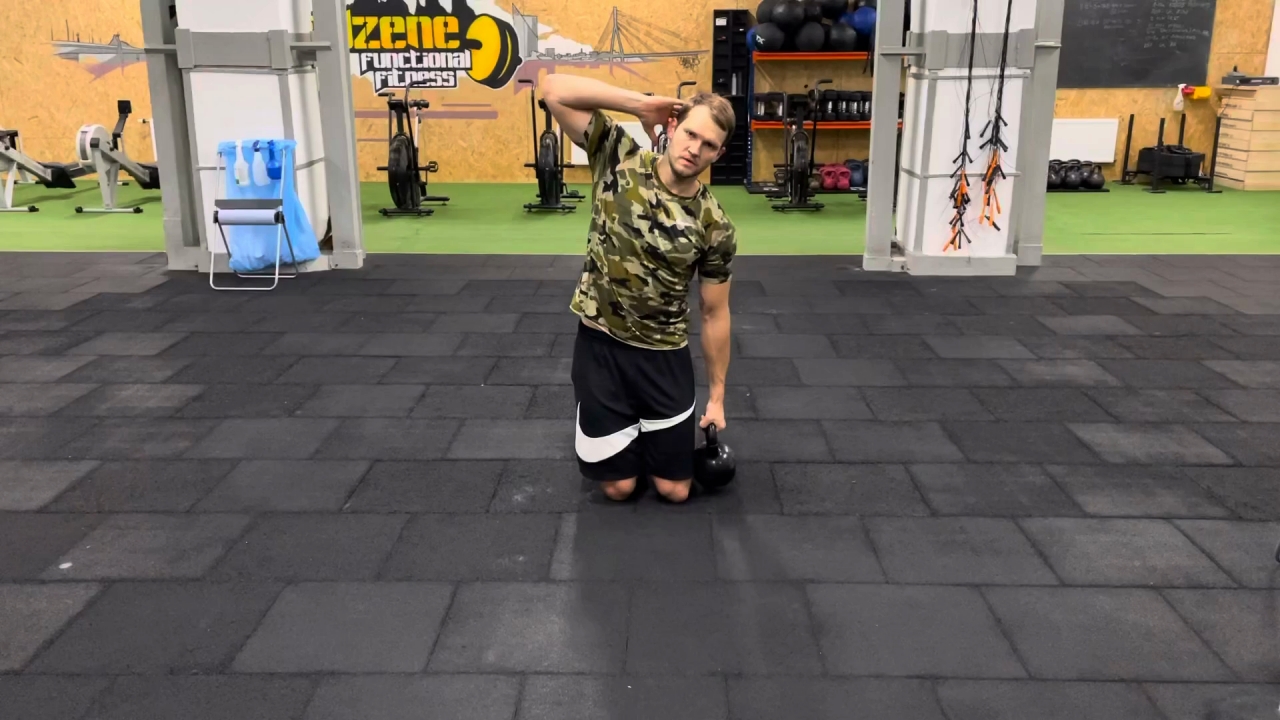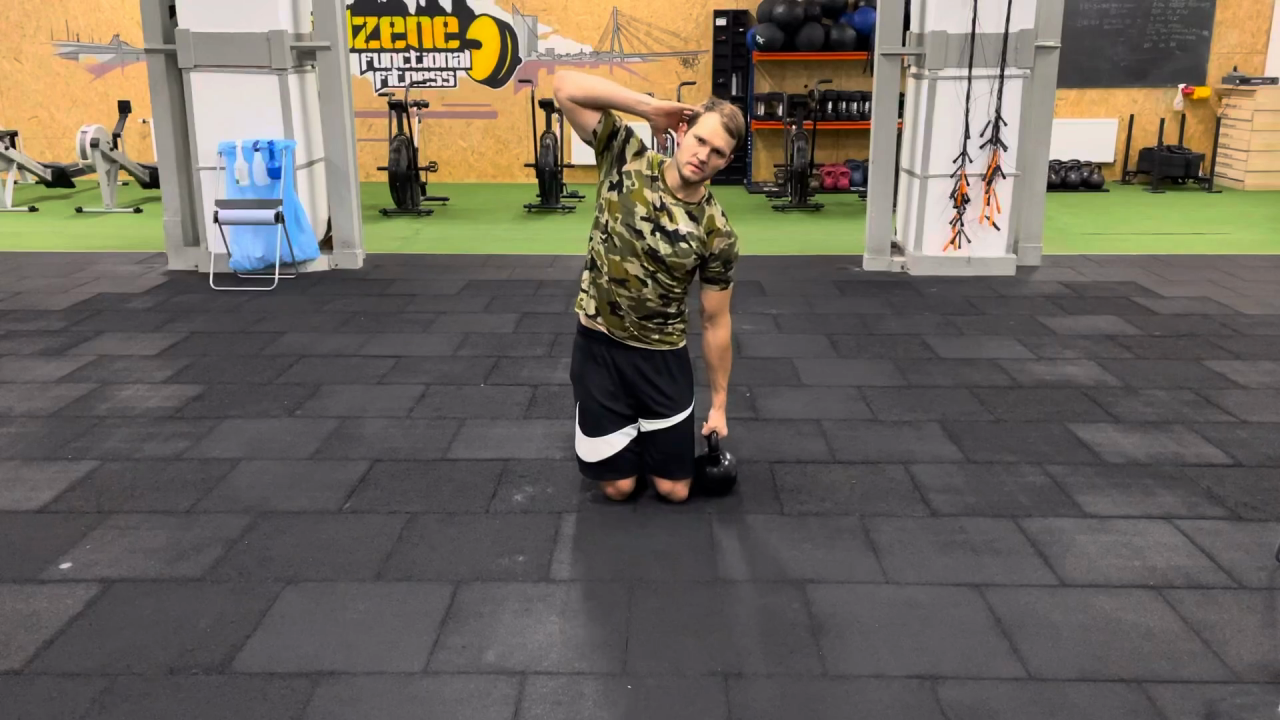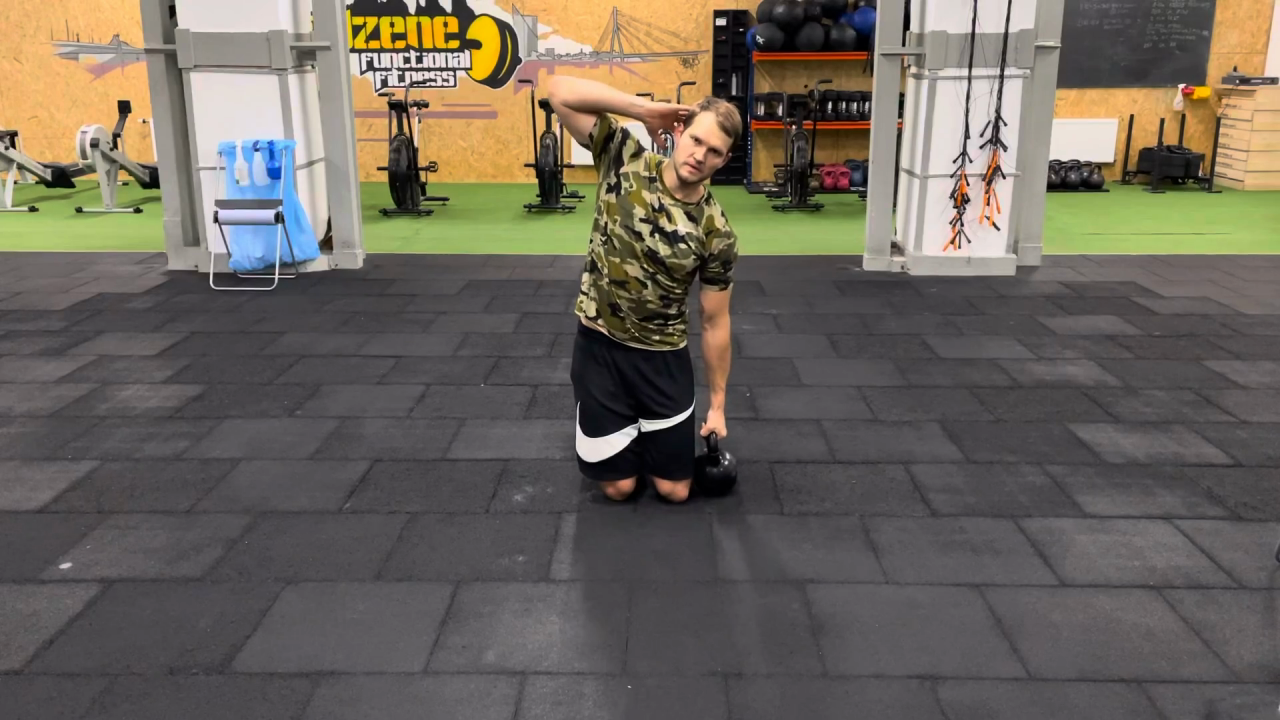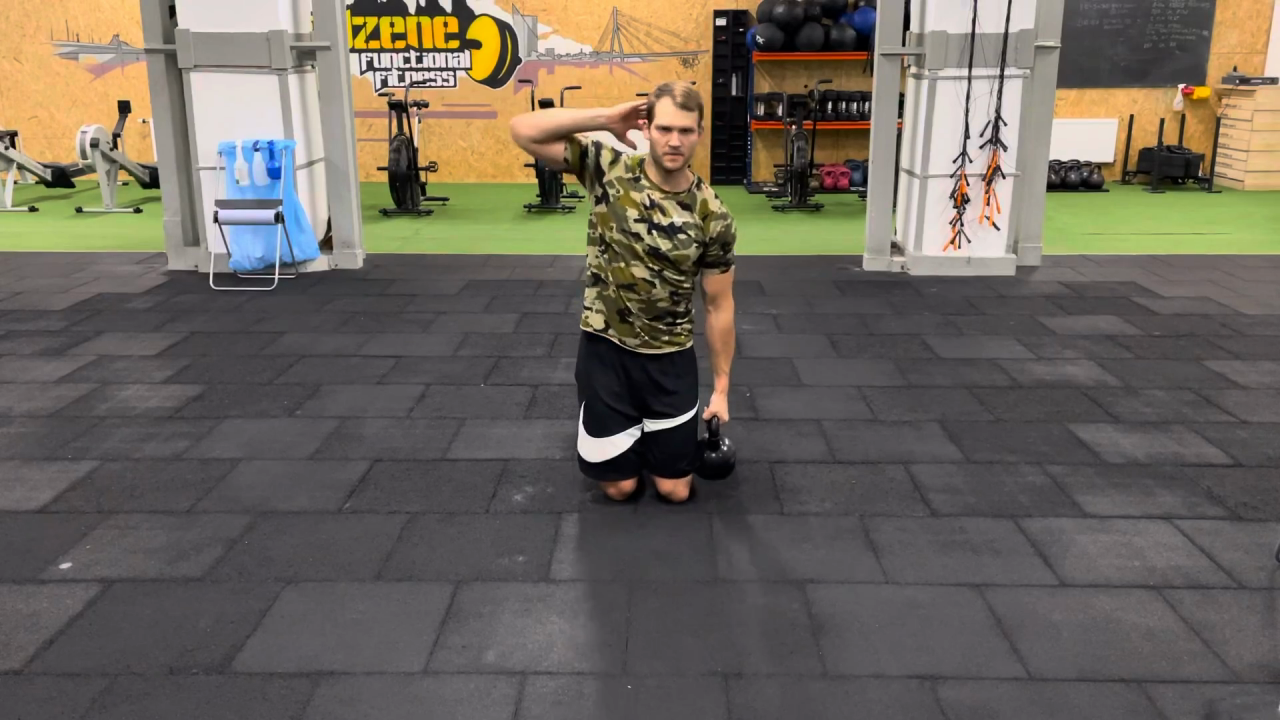
dt=0.3s
person 1, frame 1
left shoulder: (714, 228)
right shoulder: (619, 159)
left elbow: (714, 314)
right elbow: (554, 90)
left wrist: (717, 395)
right wrist: (641, 104)
left hip: (663, 353)
right hip: (600, 343)
left knee: (675, 490)
right knee: (618, 487)
left ankle: (648, 433)
right ankle: (623, 431)
person 1, frame 2
left shoulder: (716, 234)
right shoulder: (626, 160)
left elbow: (715, 323)
right elbow: (565, 86)
left wrist: (718, 403)
right wrist: (650, 108)
left hip: (662, 353)
right hip: (599, 344)
left knee: (675, 490)
right knee: (618, 488)
left ankle: (649, 431)
right ankle: (627, 430)
person 1, frame 3
left shoulder: (716, 234)
right shoulder: (625, 160)
left elbow: (715, 322)
right elbow: (558, 91)
left wrist: (718, 404)
right wrist: (645, 110)
left hip: (661, 354)
right hip: (599, 344)
left knee: (674, 490)
right knee: (618, 487)
left ankle: (647, 433)
right ankle: (623, 431)
person 1, frame 4
left shoulder: (713, 217)
right shoulder: (606, 168)
left elbow: (719, 306)
right elbow: (522, 131)
left wrist: (721, 387)
right wrist: (607, 119)
left hip: (668, 356)
right hip: (605, 348)
left knee: (675, 490)
right knee: (619, 487)
left ankle: (653, 433)
right ankle: (625, 431)
